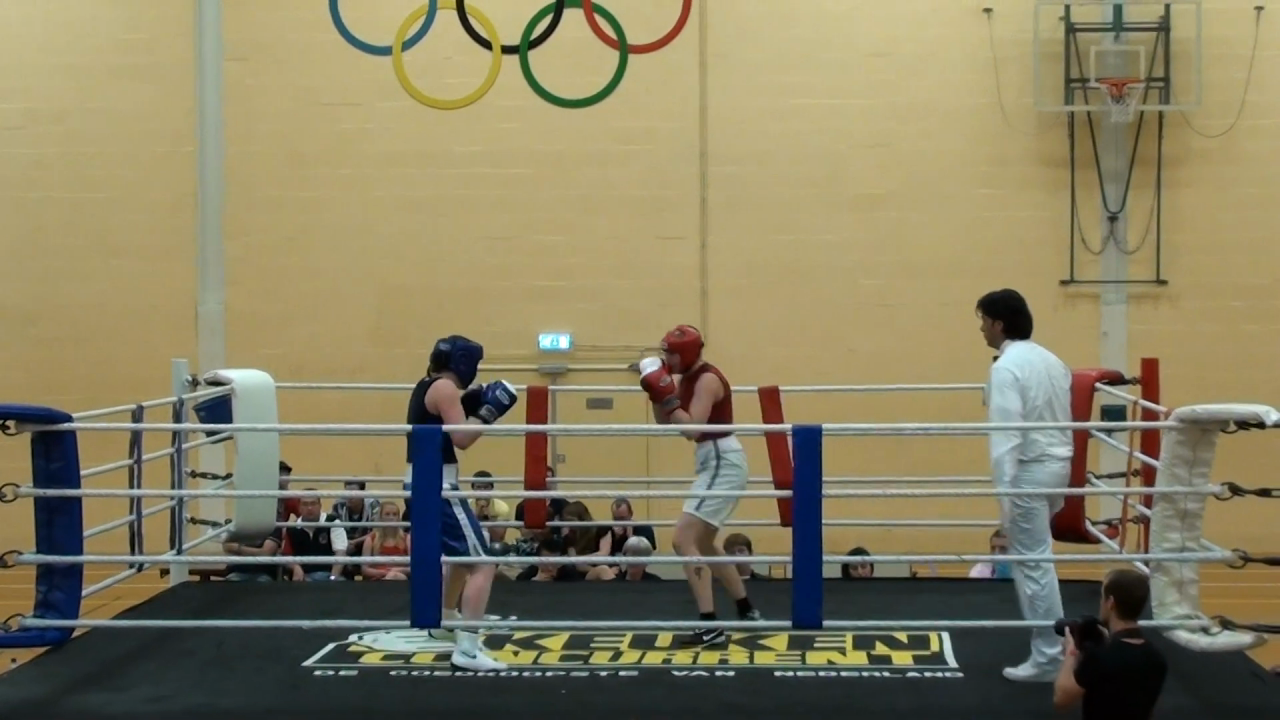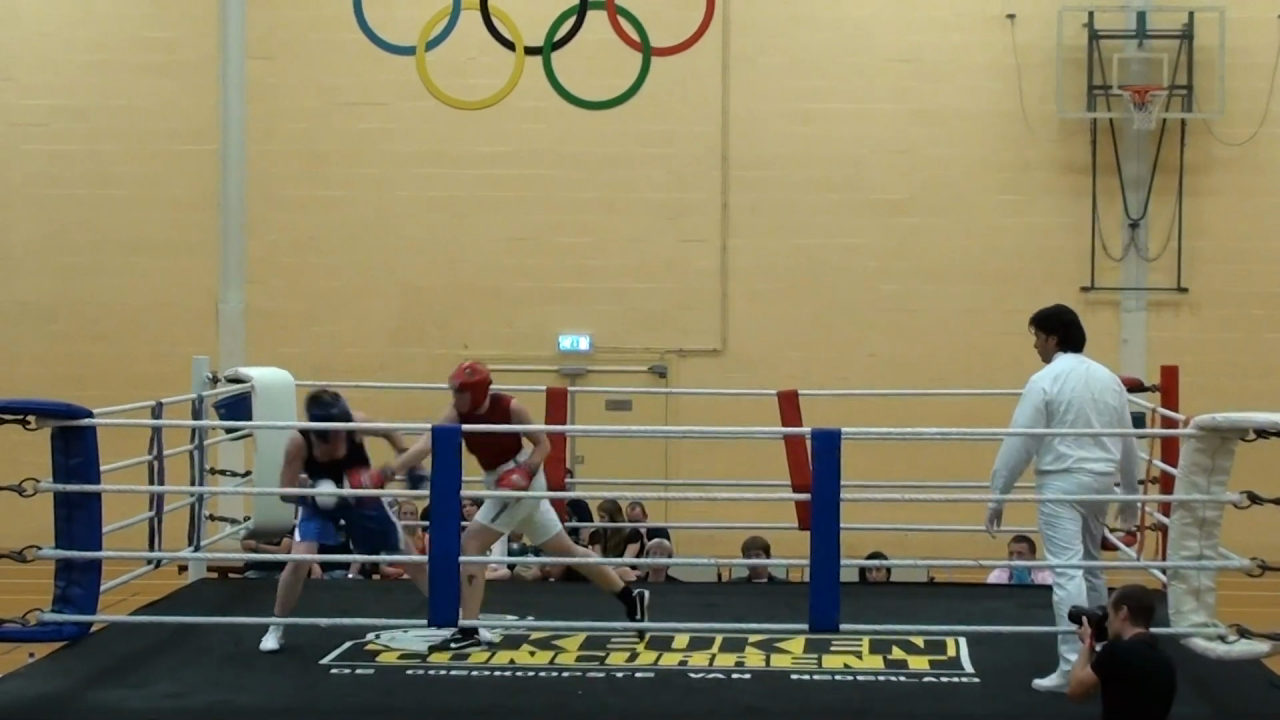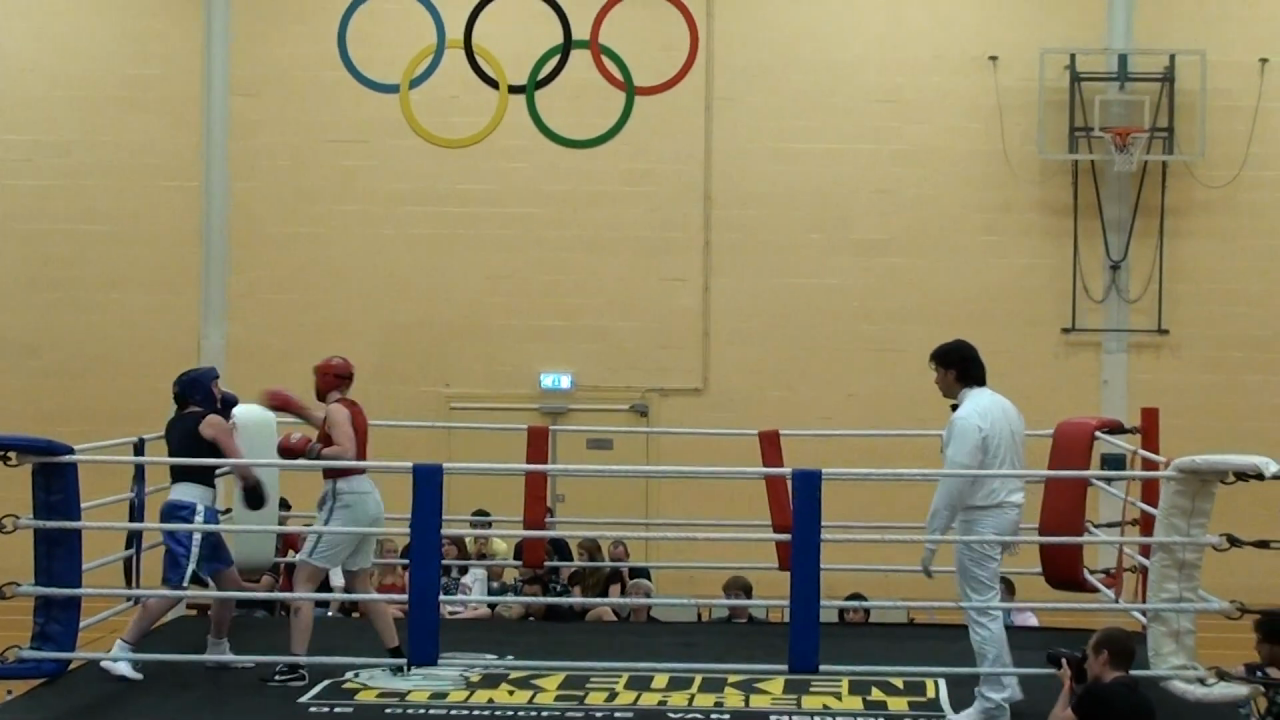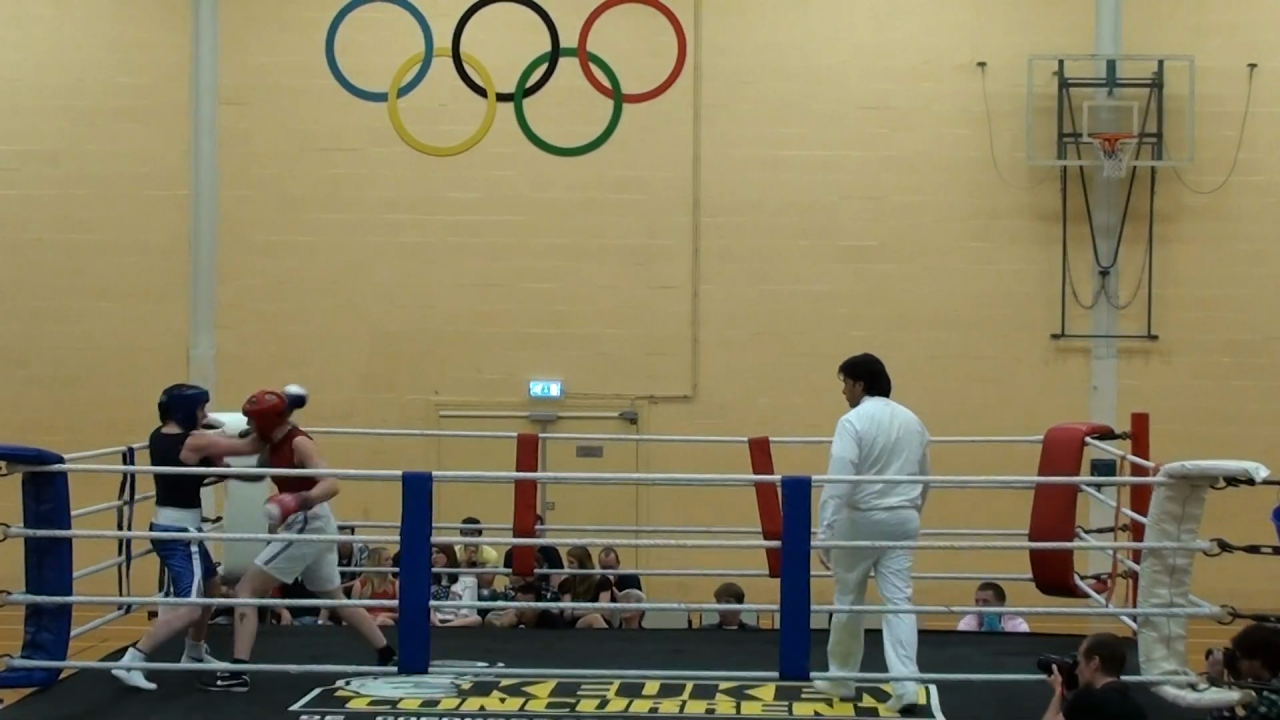
dt=1s
person 1, frame 1
left shoulder: (1007, 367)
right shoulder: (1053, 362)
left elbow: (1006, 434)
left wrist: (1005, 490)
left hip: (1031, 473)
right hip: (1058, 468)
left knee: (1034, 564)
right knee: (1036, 559)
left ankle: (1050, 658)
right ankle: (1056, 642)
person 1, frame 2
left shoulder: (1044, 381)
right shoulder: (1109, 379)
left elbow: (1019, 443)
right elbow: (1128, 442)
left wrist: (997, 495)
right wrist: (1131, 493)
left hip: (1062, 484)
right hip: (1100, 483)
left knee: (1066, 572)
right knee: (1088, 566)
left ankle: (1074, 665)
person 1, frame 3
left shoulder: (968, 417)
right shoulder: (1005, 407)
left elbow: (955, 484)
right elbow: (1015, 467)
left wrist: (932, 539)
left hip: (982, 519)
right hip: (1004, 513)
left knee: (982, 609)
right knee: (980, 602)
right ankle: (1003, 686)
person 1, frame 4
left shoulder: (853, 421)
right shoulder: (913, 421)
left elbow: (839, 481)
right elbow: (923, 481)
left wrist: (823, 533)
left hip: (861, 519)
right hip: (903, 519)
left knee: (849, 597)
right knee: (899, 600)
left ankle: (842, 678)
right ankle: (906, 684)
person 2, frame 1
left shoulder: (708, 379)
right shoulder: (686, 378)
left elbow: (691, 427)
right elbow: (661, 419)
left wrist: (665, 393)
right wrist: (658, 391)
left hip: (723, 465)
right hip: (719, 466)
left knee: (684, 542)
right knee: (704, 544)
left ankle: (712, 624)
right ankle: (745, 609)
person 2, frame 2
left shoulder: (512, 407)
right shoulder: (455, 412)
left elbow: (543, 446)
right elbow: (424, 446)
left wrist: (527, 473)
right wrist: (388, 471)
left hip: (520, 480)
right hip: (504, 482)
left knee: (468, 548)
right knee: (566, 550)
left ankle: (467, 633)
right ankle: (630, 597)
person 2, frame 3
left shoulder: (334, 409)
right shoulder: (342, 409)
left elbow: (345, 454)
left wrist: (307, 448)
right wrist: (297, 408)
left hip: (346, 501)
right hip: (358, 500)
left knee: (302, 584)
right knee: (361, 588)
left ankle: (296, 666)
right ankle: (397, 657)
person 2, frame 4
left shoulder: (298, 443)
right shoulder: (279, 440)
left elbow: (331, 485)
left wrist: (299, 501)
left hip: (308, 527)
right hip: (319, 524)
left knee: (245, 591)
right knee: (335, 599)
left ankle: (238, 672)
right ankle: (388, 655)
person 3, frame 1
left shoulder: (427, 387)
right shoulder: (443, 388)
right elbow: (461, 439)
left wrist: (468, 406)
right wrist: (490, 409)
left knee: (464, 557)
right knee: (481, 567)
left ankle: (443, 618)
right ankle: (467, 649)
person 3, frame 2
left shoulder: (352, 422)
right shoulder: (300, 441)
left elbow: (393, 438)
right elbow: (289, 488)
right wrist: (311, 495)
left hip: (361, 497)
left knee: (413, 561)
right knee: (299, 561)
right ankle: (277, 628)
person 3, frame 3
left shoulder: (177, 423)
right shoulder: (212, 421)
right elbow: (240, 466)
right wrist: (255, 488)
left hip: (194, 511)
right hip: (191, 511)
left knee: (230, 581)
right knee: (174, 591)
left ankle: (218, 648)
right ankle: (118, 653)
person 3, frame 4
left shoulder: (160, 437)
right shoulder: (194, 441)
right elbow: (241, 446)
left hip: (172, 528)
right hip: (180, 532)
left knee: (209, 589)
right knee: (191, 607)
left ankle: (195, 653)
right ankle: (130, 662)
